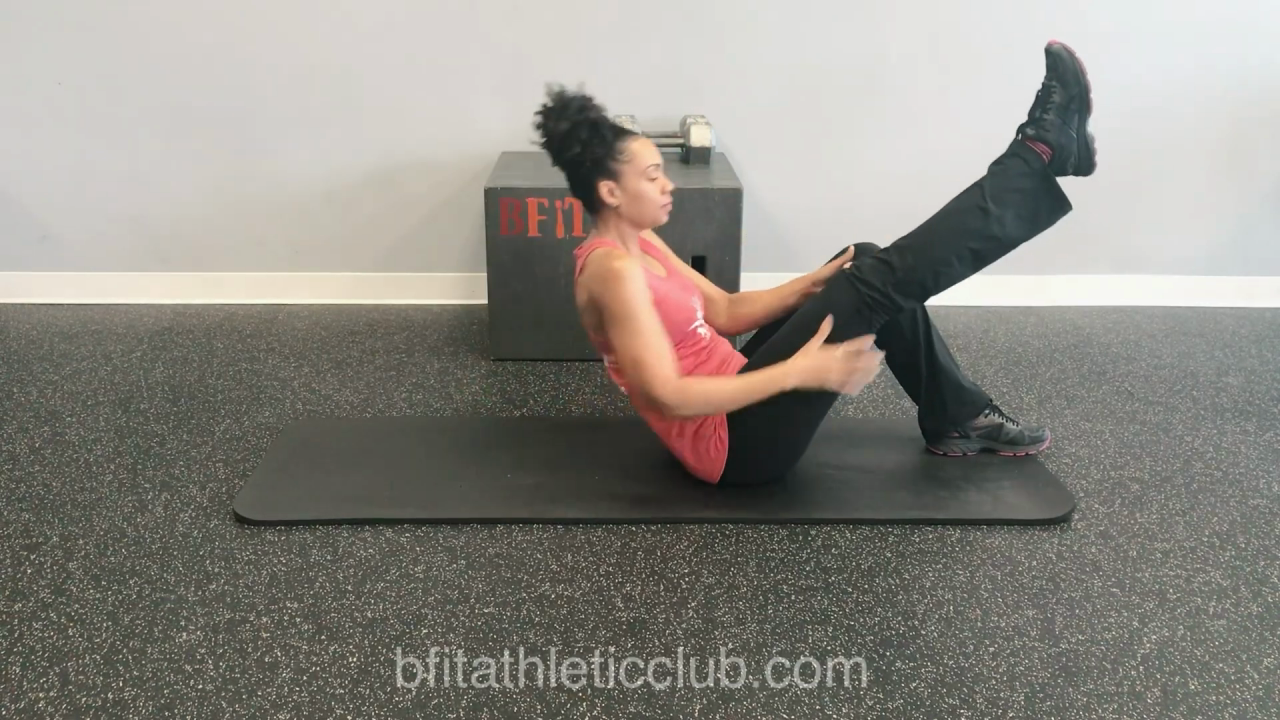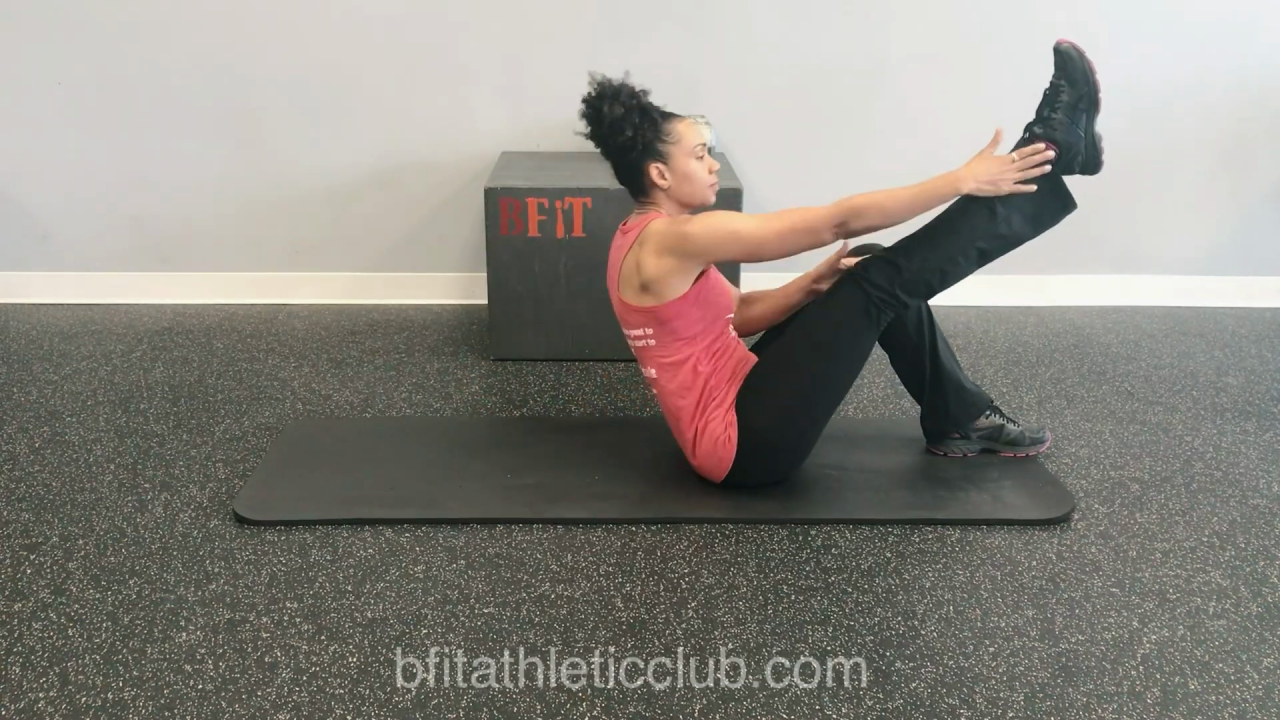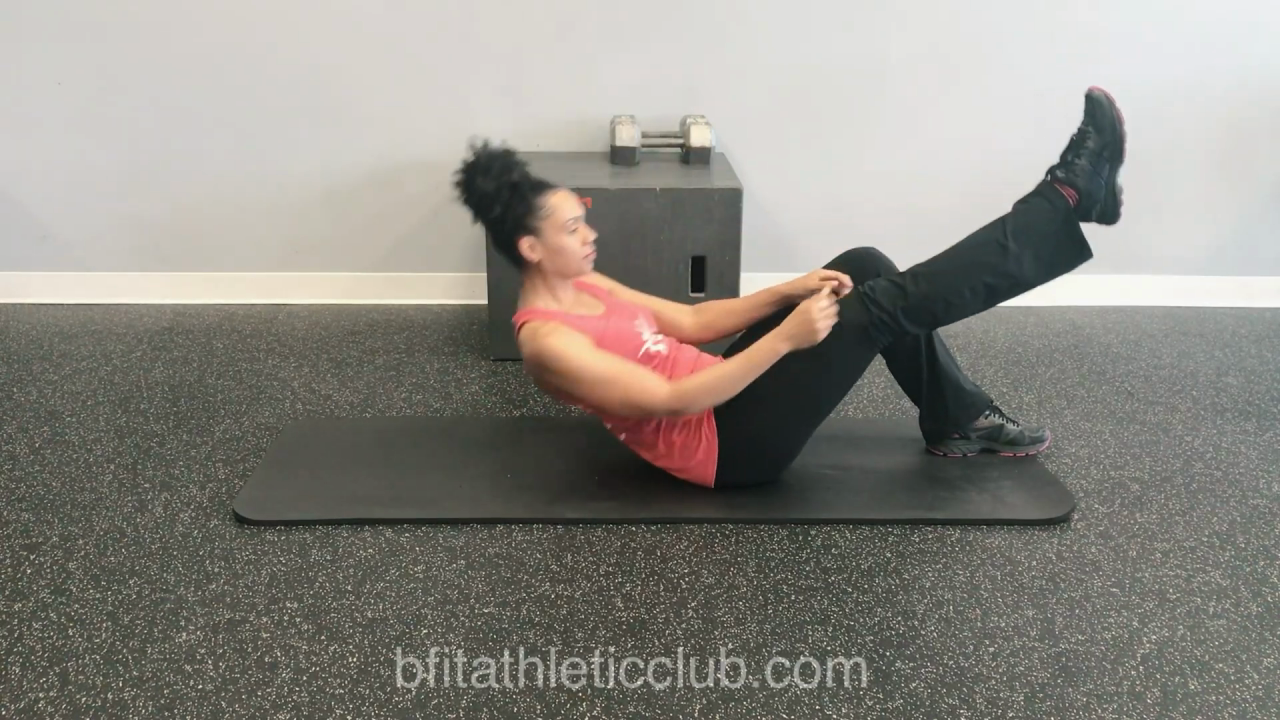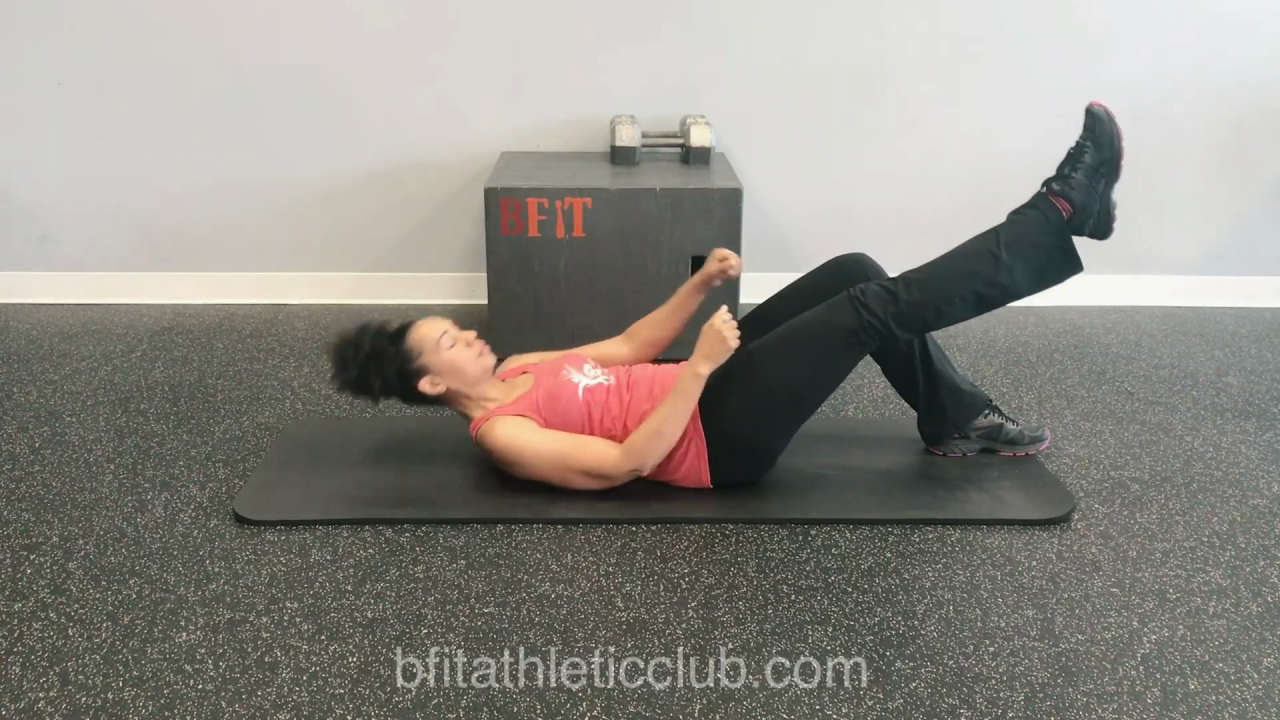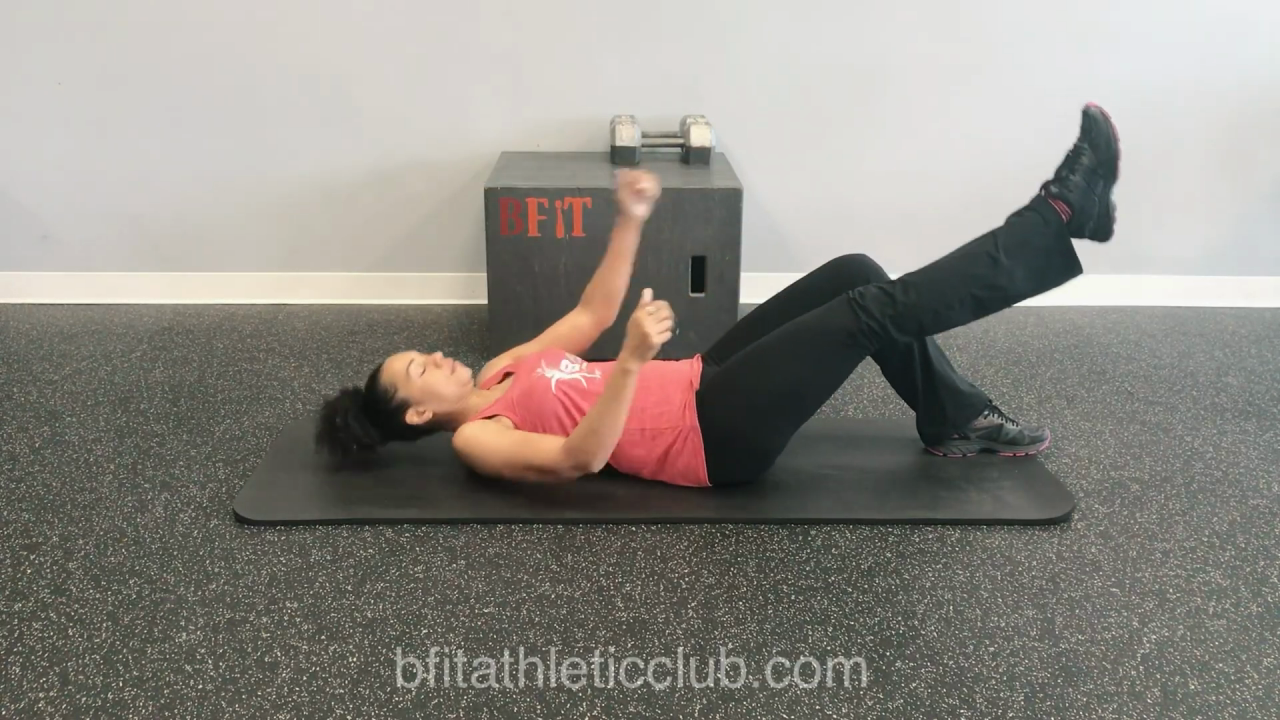
dt=0.4s
person 1, frame 1
left shoulder: (635, 245)
right shoulder: (613, 271)
left elbow: (726, 312)
right elbow: (669, 397)
left wrist: (819, 282)
right wrist: (797, 372)
left hip: (736, 395)
right hip: (735, 443)
left knee: (868, 274)
right knee: (881, 282)
left ankle: (958, 423)
right ankle: (1040, 152)
person 1, frame 2
left shoulder: (649, 235)
right shoulder: (680, 236)
right elbow: (839, 221)
left wrist: (813, 283)
right wrist: (963, 179)
left hip: (737, 407)
right hip: (747, 441)
left knee: (878, 280)
right knee: (886, 281)
left ankle: (960, 423)
right ankle: (1051, 145)
person 1, frame 3
left shoulder: (576, 285)
right shoulder: (548, 339)
left elbow: (689, 323)
right elbow: (672, 402)
left wrist: (789, 291)
right wrist: (786, 338)
left hip: (713, 403)
right hip: (725, 444)
left knee: (867, 272)
right knee: (892, 307)
left ankle: (961, 425)
right ankle: (1067, 197)
person 1, frame 4
left shoulder: (511, 374)
right shoulder: (497, 432)
left elbow: (626, 348)
right elbow: (625, 463)
left wrist: (698, 285)
right wrist: (702, 363)
left hip: (695, 393)
right hip: (714, 439)
left knee: (853, 273)
right knee: (876, 311)
left ankle: (958, 422)
right ankle: (1058, 214)
person 1, frame 5
left shoulder: (502, 373)
right shoulder: (478, 439)
left elbow: (592, 314)
right elbow: (583, 456)
left wrist: (631, 221)
right wrist: (635, 360)
left hip: (699, 388)
right hip: (713, 437)
left knee: (855, 274)
right knee: (877, 313)
left ankle: (956, 423)
right ankle: (1057, 216)
